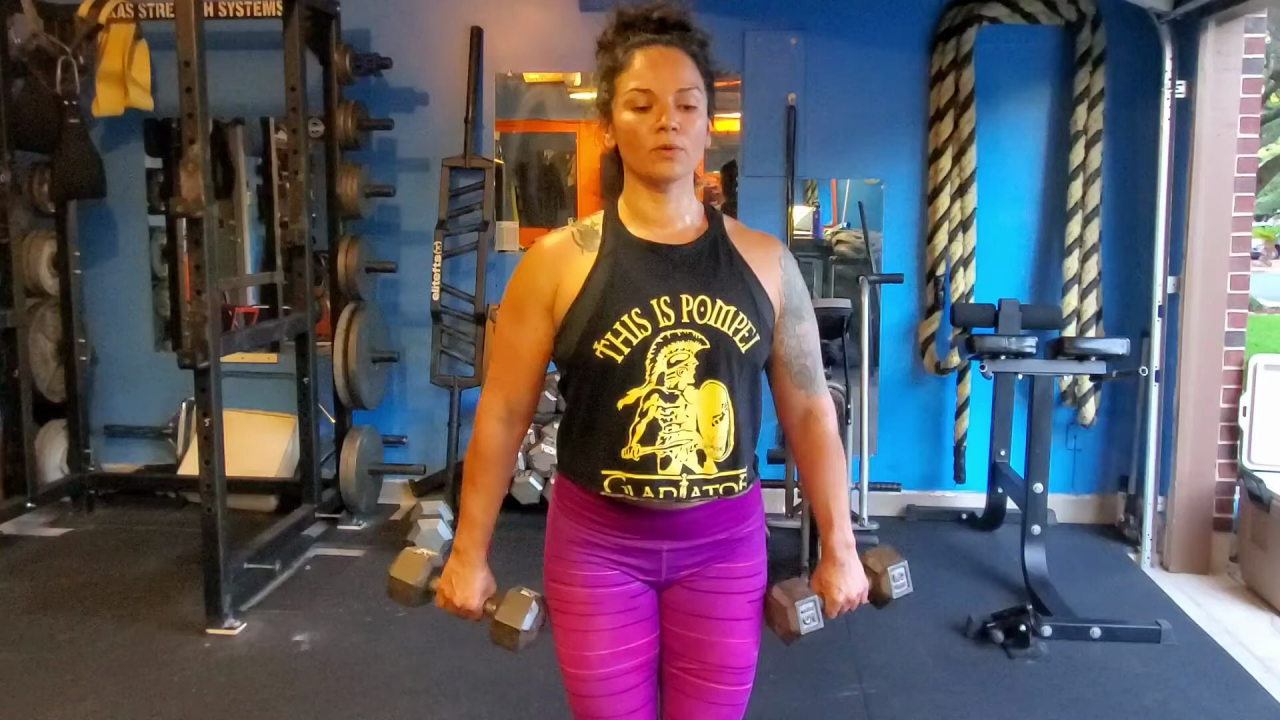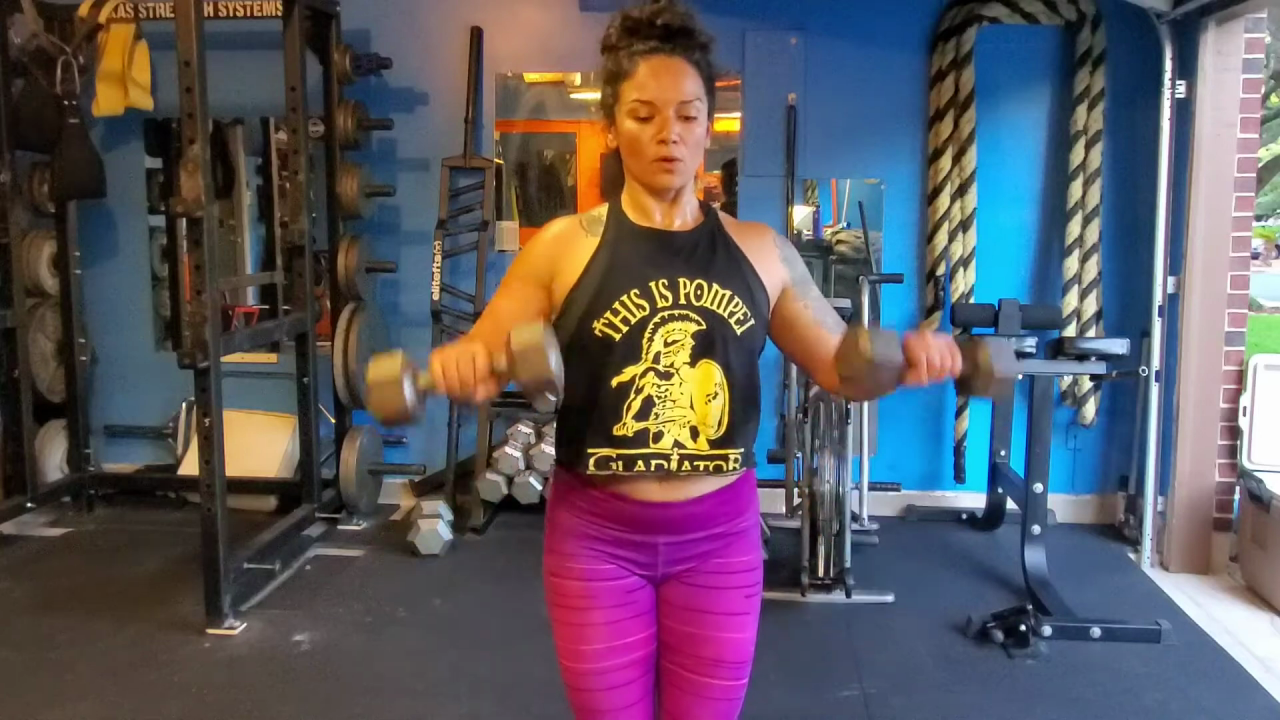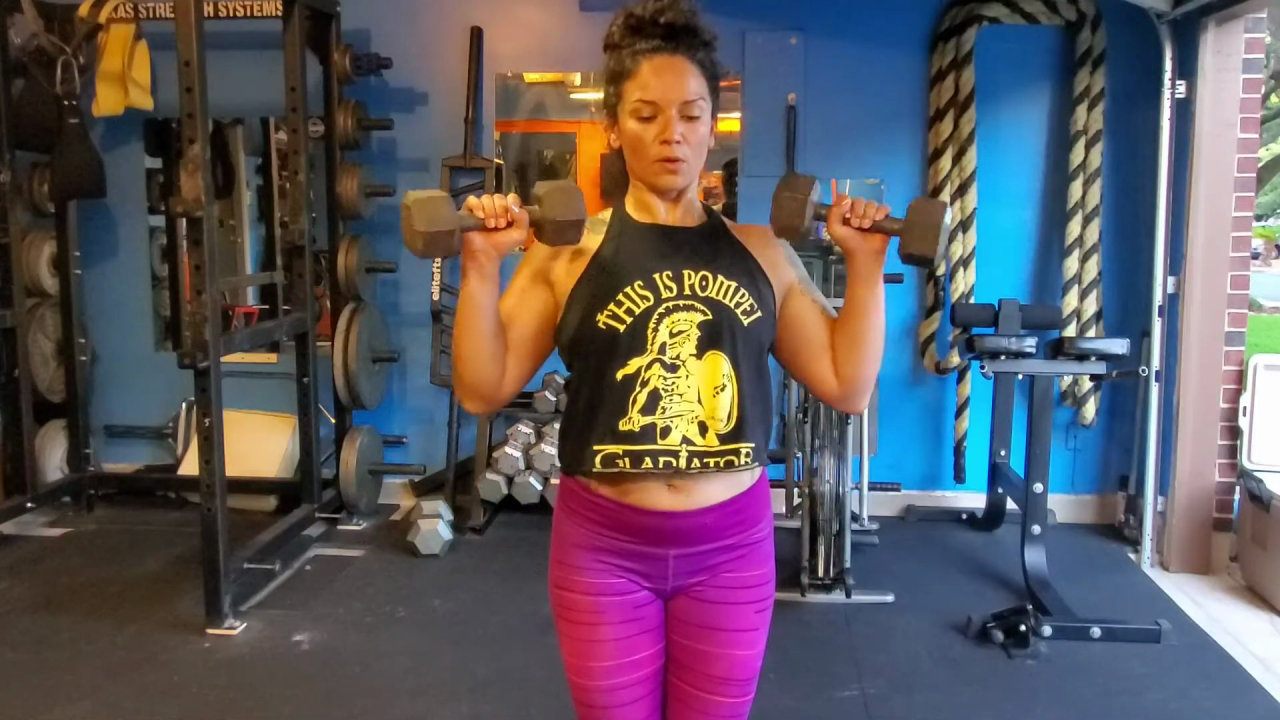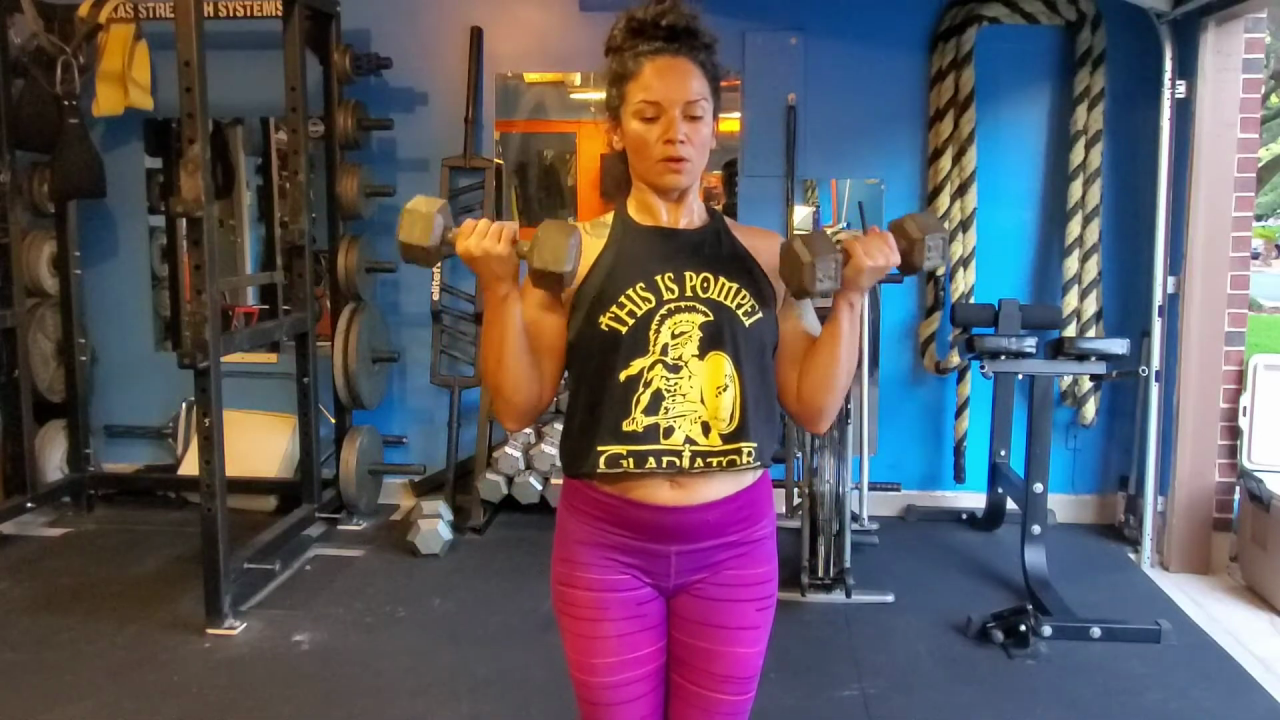
dt=0.7s
person 1, frame 1
left shoulder: (766, 261)
right shoulder: (559, 262)
left elbow: (809, 410)
right elbow: (502, 415)
left wrist: (838, 546)
right wrist: (470, 552)
left hip: (724, 544)
right hip: (597, 542)
person 1, frame 2
left shoulder: (759, 250)
right shoulder: (565, 246)
left elbow: (841, 363)
right elbow: (479, 361)
left wrist: (903, 361)
right wrist: (457, 367)
left hip: (719, 537)
right hip: (596, 537)
person 1, frame 3
left shoulder: (762, 253)
right shoulder: (566, 250)
left elbow: (849, 388)
right elbow: (482, 392)
left wrist: (866, 263)
right wrist: (480, 266)
left hip: (731, 544)
right hip: (603, 543)
person 1, frame 4
left shoulder: (766, 253)
right shoulder: (572, 253)
left elbow: (814, 408)
right elbow: (516, 408)
left wrist: (850, 294)
right wrist: (498, 288)
left hip: (734, 542)
right hip: (606, 542)
